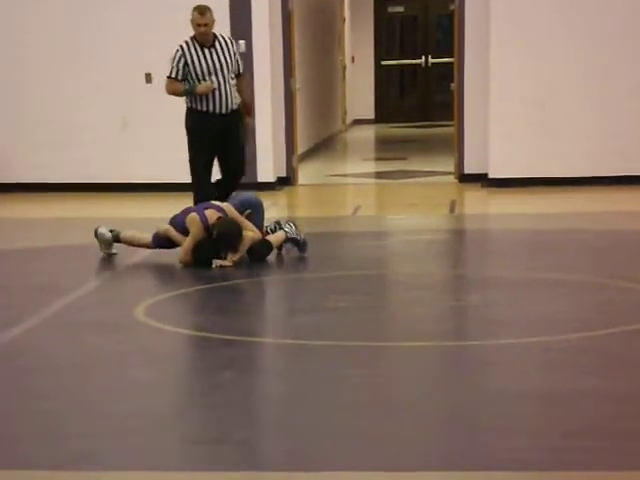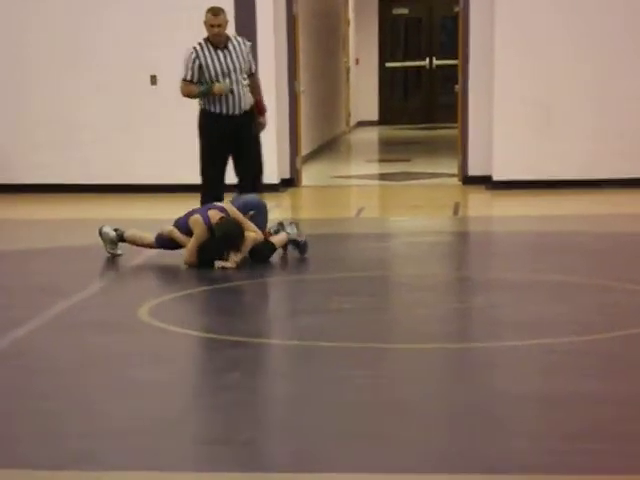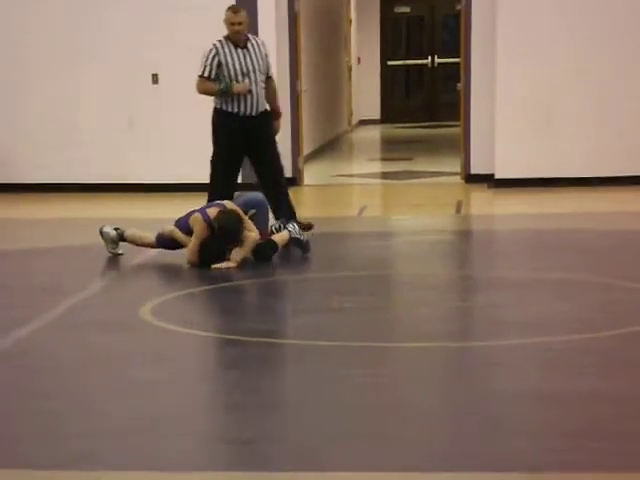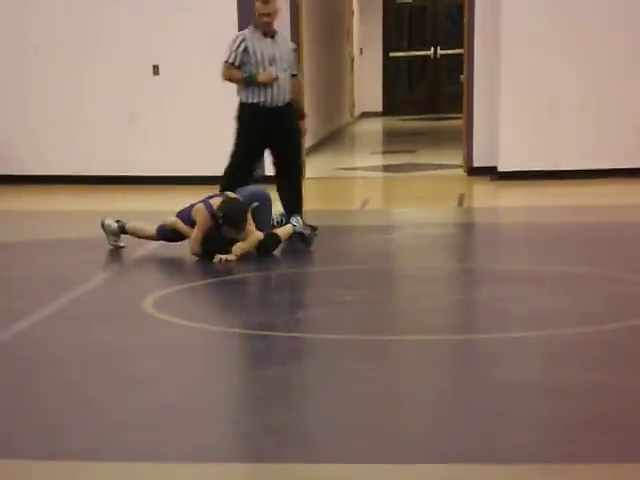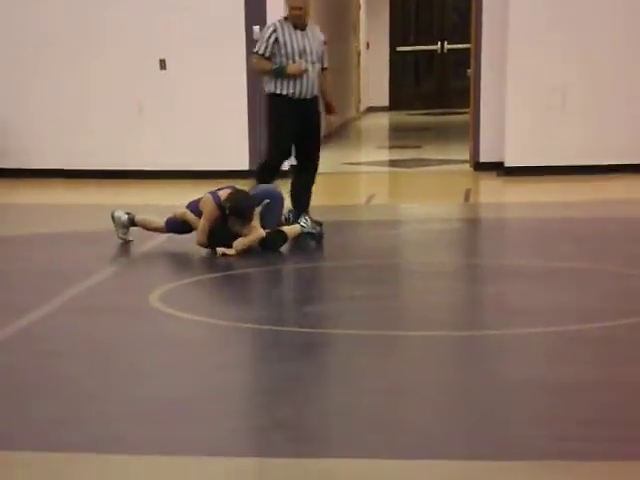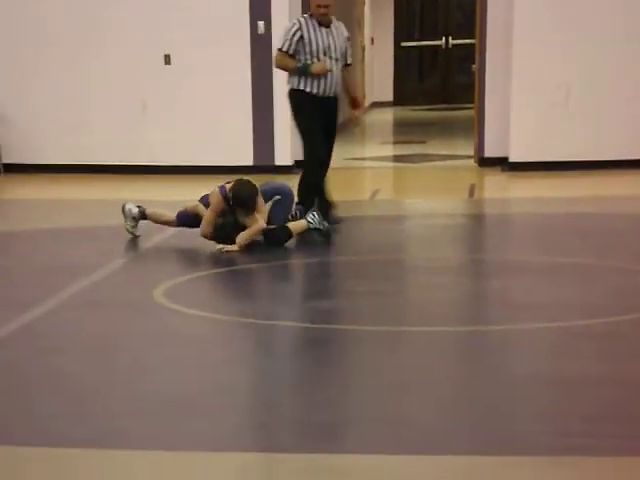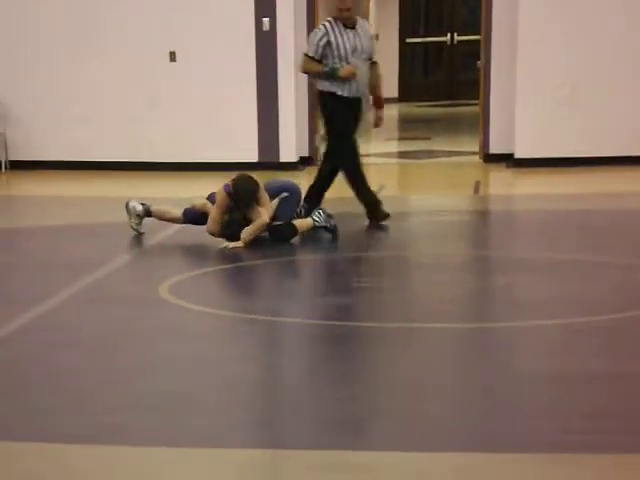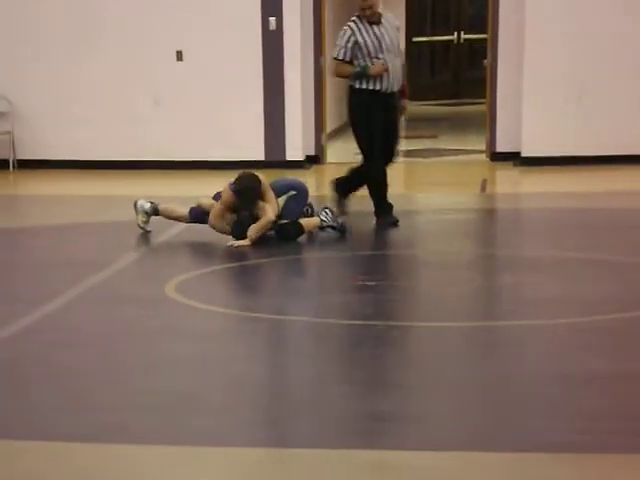
dt=0.2s
person 1, frame 1
left shoulder: (229, 43)
right shoulder: (184, 51)
left elbow: (240, 78)
right elbow: (171, 86)
left wrist: (247, 111)
right wrist: (194, 88)
left hip: (231, 116)
right hip: (201, 119)
left knee: (236, 169)
right knee: (201, 173)
person 1, frame 2
left shoulder: (242, 45)
right shoulder: (198, 52)
left elbow: (252, 78)
right elbow: (185, 88)
left wrist: (261, 110)
right wrist: (210, 90)
left hip: (244, 118)
right hip: (214, 121)
left knee: (253, 171)
right knee: (213, 177)
person 1, frame 3
left shoulder: (259, 46)
right shoulder: (217, 50)
left elbow: (269, 82)
right elbow: (202, 86)
left wrist: (276, 114)
right wrist: (229, 89)
left hip: (259, 119)
right hip: (229, 121)
left knee: (272, 171)
right knee: (223, 175)
left ankle: (288, 221)
person 1, frame 4
left shoulder: (286, 41)
right shoulder: (244, 39)
left elbow: (293, 79)
right elbow: (228, 73)
left wrist: (300, 114)
right wrist: (254, 78)
left hip: (283, 111)
right hip: (254, 112)
left knee: (291, 165)
right knee: (242, 164)
left ankle: (294, 217)
person 1, frame 5
left shoulder: (317, 34)
right shoulder: (275, 30)
left elbow: (322, 73)
right elbow: (256, 63)
left wrist: (329, 108)
right wrist: (284, 69)
left hip: (309, 104)
right hip: (282, 102)
left knee: (309, 160)
right knee: (278, 155)
left ankle: (300, 213)
person 1, frame 6
left shoulder: (341, 30)
right shoulder: (299, 27)
left elbow: (346, 69)
right elbow: (280, 60)
left wrist: (355, 103)
right wrist: (307, 68)
left hip: (329, 101)
right hip: (305, 98)
left knee: (322, 156)
right knee: (316, 152)
left ankle: (303, 207)
right ankle: (324, 205)
person 1, frame 7
left shoulder: (366, 30)
right shoulder: (325, 31)
left elbow: (373, 68)
right elbow: (307, 66)
left wrist: (379, 103)
right wrist: (335, 72)
left hip: (354, 101)
right hip: (333, 101)
left knee: (335, 155)
right knee: (347, 154)
left ankle: (309, 204)
right ankle: (374, 208)
person 1, frame 8
left shoulder: (391, 22)
right shoulder: (351, 31)
right elbow: (338, 69)
left wrist: (402, 94)
right wrist: (367, 70)
left hip: (389, 97)
right hip: (365, 99)
left knee: (387, 153)
right knee: (374, 154)
left ankle: (344, 185)
right ankle: (383, 210)
person 2, frame 1
left shoulder: (226, 211)
right shoulder: (199, 227)
left elbow: (254, 233)
right elbow: (184, 258)
left wrist: (233, 256)
right hip: (181, 224)
right knee: (151, 242)
right ankle: (111, 235)
person 2, frame 2
left shoulder: (230, 213)
right shoulder: (202, 228)
left elbow: (255, 234)
right elbow: (188, 259)
left wrist: (236, 258)
right hip: (186, 225)
right knee: (155, 242)
left ankle: (287, 234)
right ankle: (116, 235)
person 2, frame 3
left shoulder: (231, 209)
right shoulder: (202, 225)
left elbow: (253, 235)
right elbow: (191, 259)
left wrist: (235, 260)
right hip: (188, 226)
left knee: (262, 253)
right knee: (155, 241)
left ankle: (289, 232)
right ankle: (116, 234)
person 2, frame 4
left shoulder: (236, 202)
right shoulder: (205, 216)
left elbow: (254, 235)
right elbow: (195, 250)
left wrist: (235, 253)
left knee: (265, 247)
right knee: (157, 234)
left ankle: (293, 226)
right ankle: (118, 227)
person 2, frame 5
left shoulder: (245, 201)
right shoulder: (212, 206)
left elbow: (257, 231)
right elbow: (201, 240)
left wrist: (235, 248)
left knee: (269, 242)
right knee: (166, 226)
left ankle: (301, 225)
right ankle: (127, 219)
person 2, frame 6
left shoulder: (252, 192)
right shoulder: (218, 199)
left elbow: (260, 223)
right elbow: (205, 231)
left wrist: (238, 243)
right hip: (216, 206)
left knee: (273, 237)
right knee: (177, 220)
left ankle: (309, 221)
right ankle: (137, 212)
person 2, frame 7
left shoulder: (256, 185)
right shoulder: (223, 197)
left elbow: (265, 218)
right elbow: (212, 229)
left wrist: (243, 240)
left knee: (279, 233)
right knee: (183, 217)
left ankle: (315, 219)
right ankle: (142, 210)
person 2, frame 8
left shoulder: (261, 184)
right shoulder: (229, 195)
left elbow: (270, 216)
right elbow: (212, 220)
left wrist: (249, 239)
right wrist: (235, 225)
left knee: (284, 232)
right knee: (191, 216)
left ankle: (322, 218)
right ankle: (150, 208)
